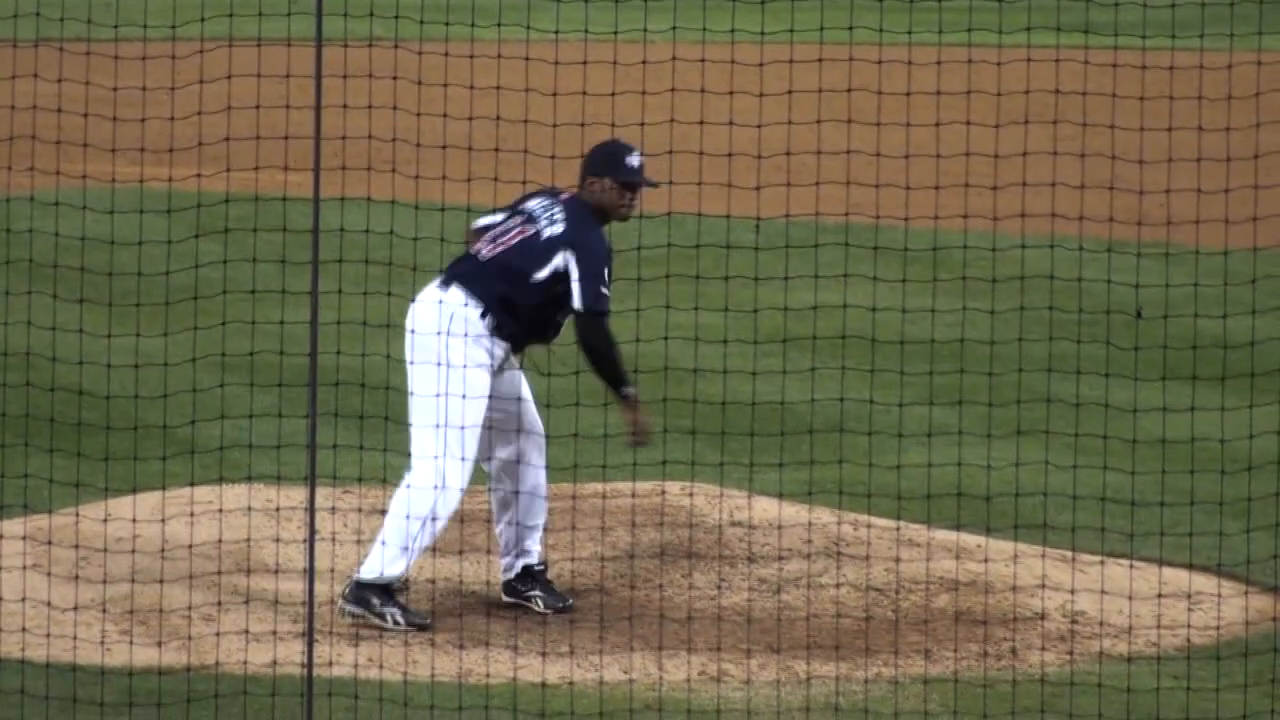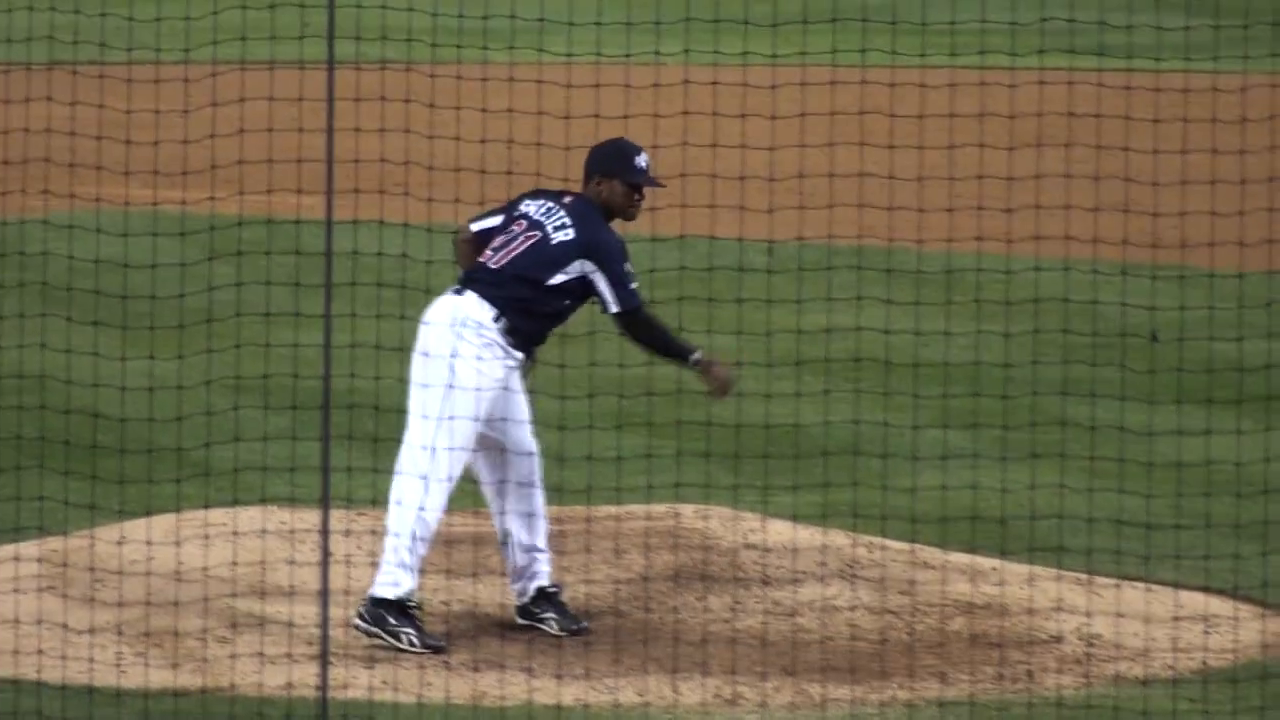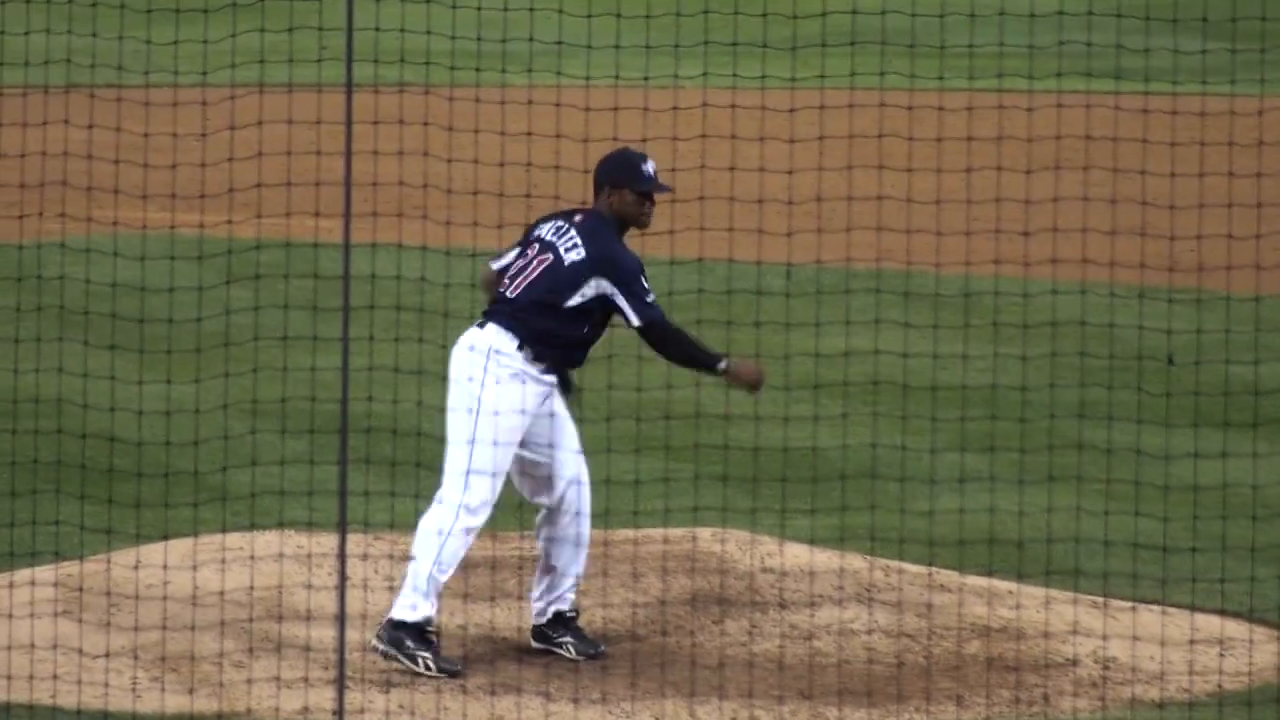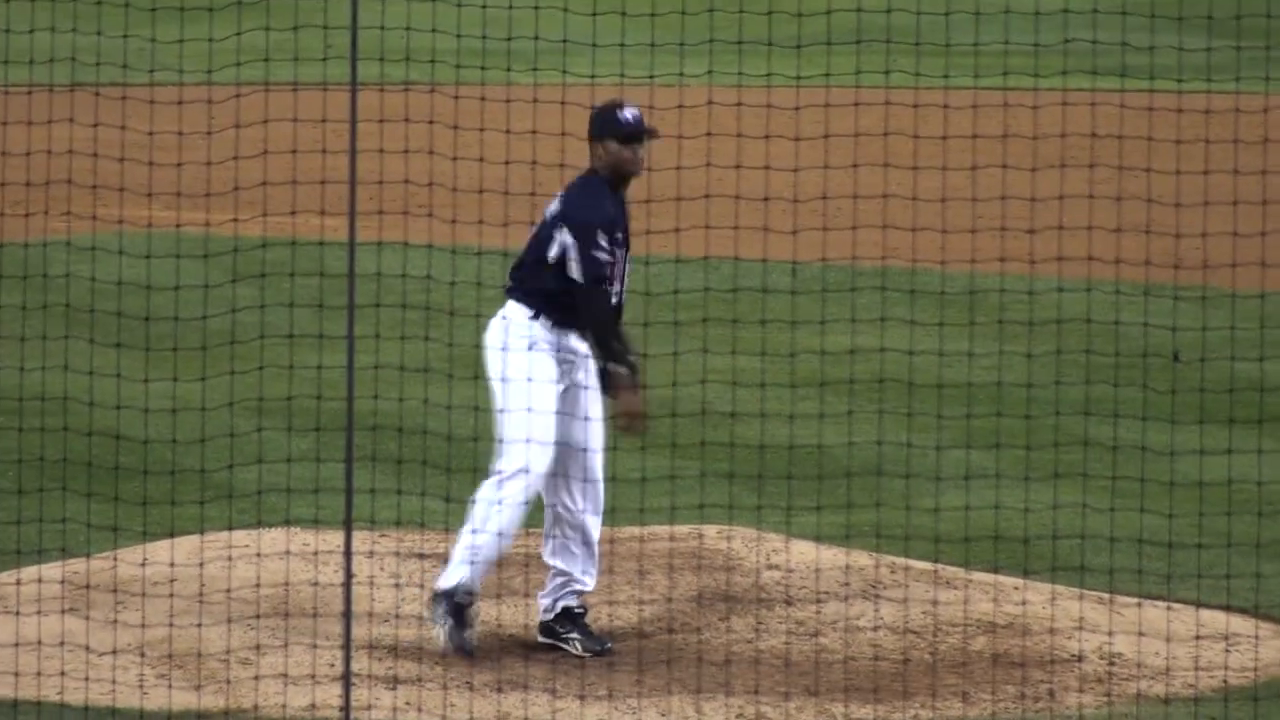
dt=0.2s
person 1, frame 1
left shoulder: (542, 204)
right shoulder: (587, 243)
left elbow: (477, 233)
right elbow: (592, 333)
right wrist: (628, 398)
left hip: (488, 342)
right hip: (457, 333)
left knee: (522, 450)
right knee: (444, 468)
left ankle: (522, 572)
person 1, frame 2
left shoulder: (538, 201)
right shoulder: (597, 242)
left elbow: (466, 239)
right elbow: (637, 323)
right wrist: (701, 362)
left hip: (491, 349)
right hip: (471, 338)
left knee: (517, 466)
right knee: (432, 471)
left ankle: (533, 593)
person 1, frame 3
left shoulder: (556, 224)
right shoulder: (612, 258)
left elbow: (492, 277)
right elbow: (660, 335)
right wrist: (727, 367)
left hip: (533, 374)
right hip: (497, 364)
left knee: (569, 492)
right knee: (468, 495)
left ankle: (554, 618)
right ankle: (406, 626)
person 1, frame 4
left shoulder: (613, 201)
right shoulder: (586, 204)
right elbow: (594, 295)
left wrist: (619, 365)
right wrist: (621, 382)
left hip: (576, 346)
right hip: (530, 335)
left knee: (581, 481)
right knee: (524, 468)
left ankle: (561, 611)
right ankle: (454, 595)
